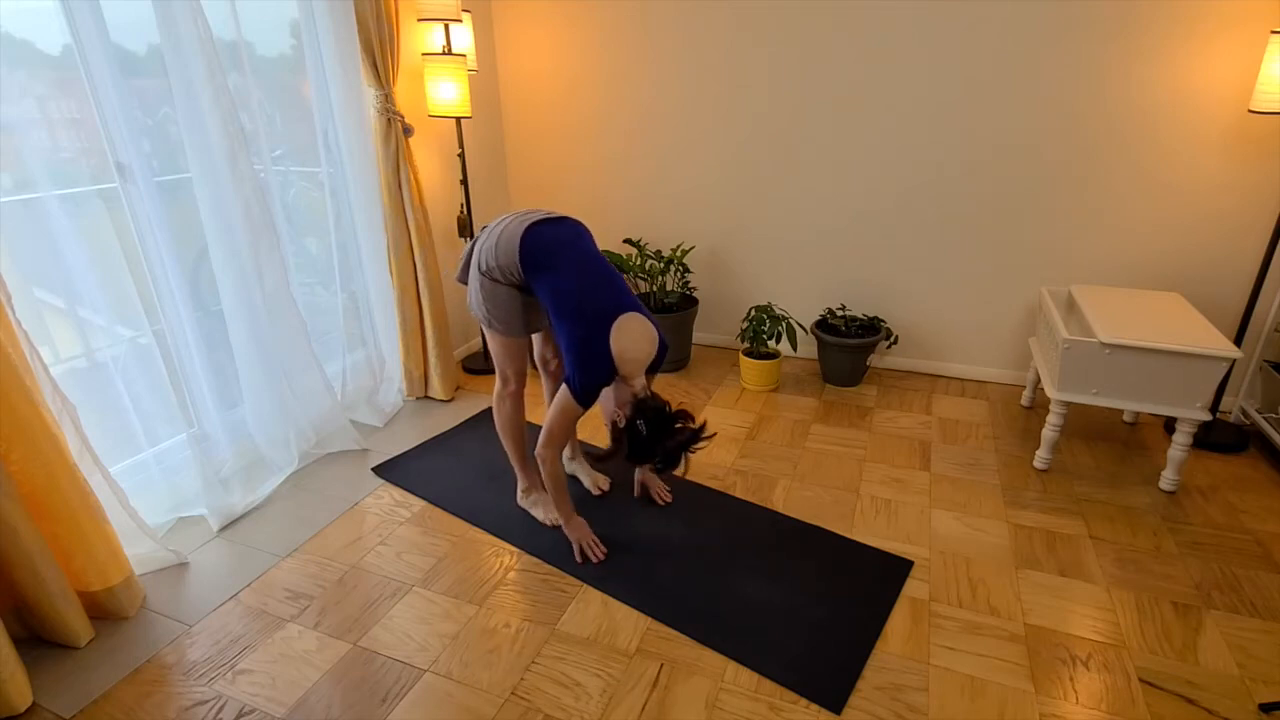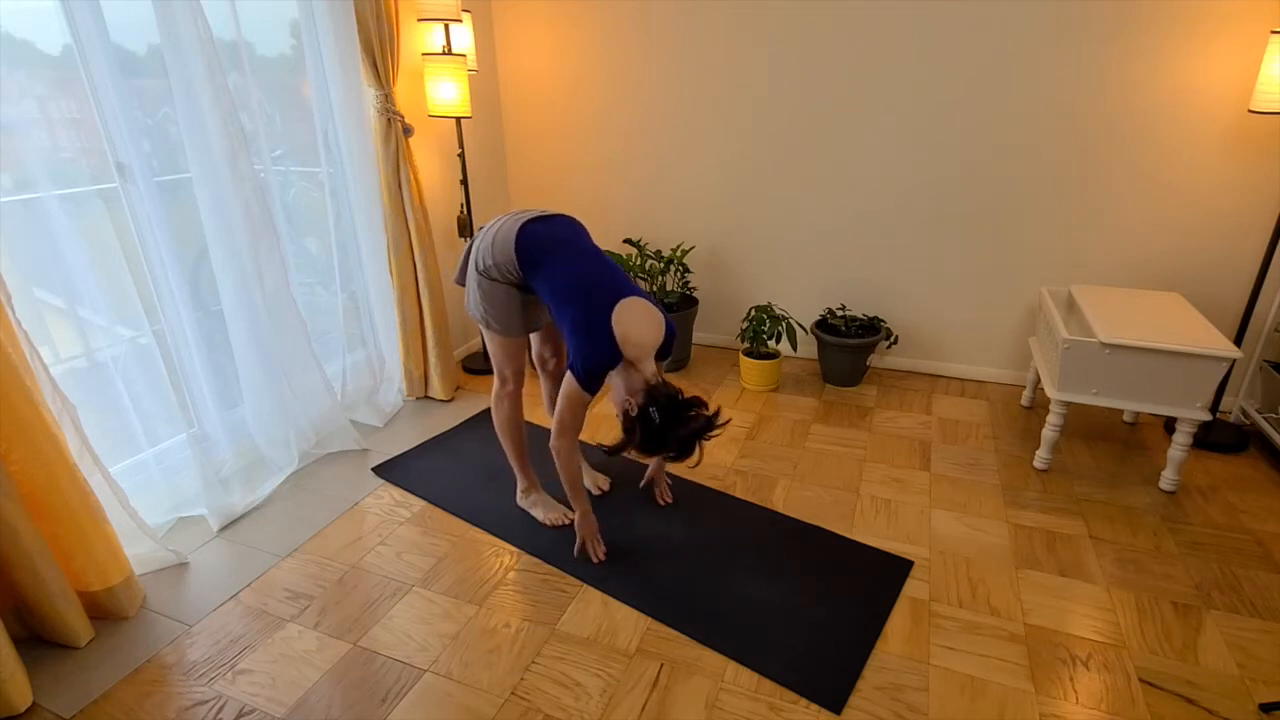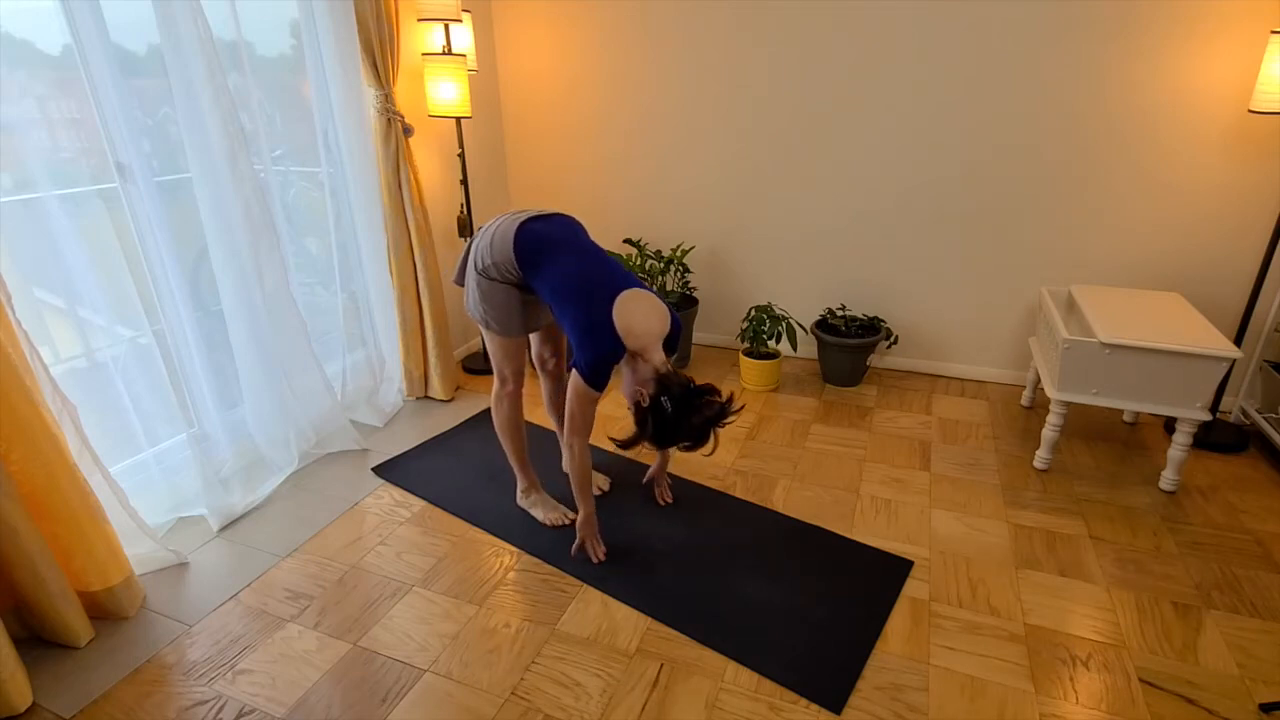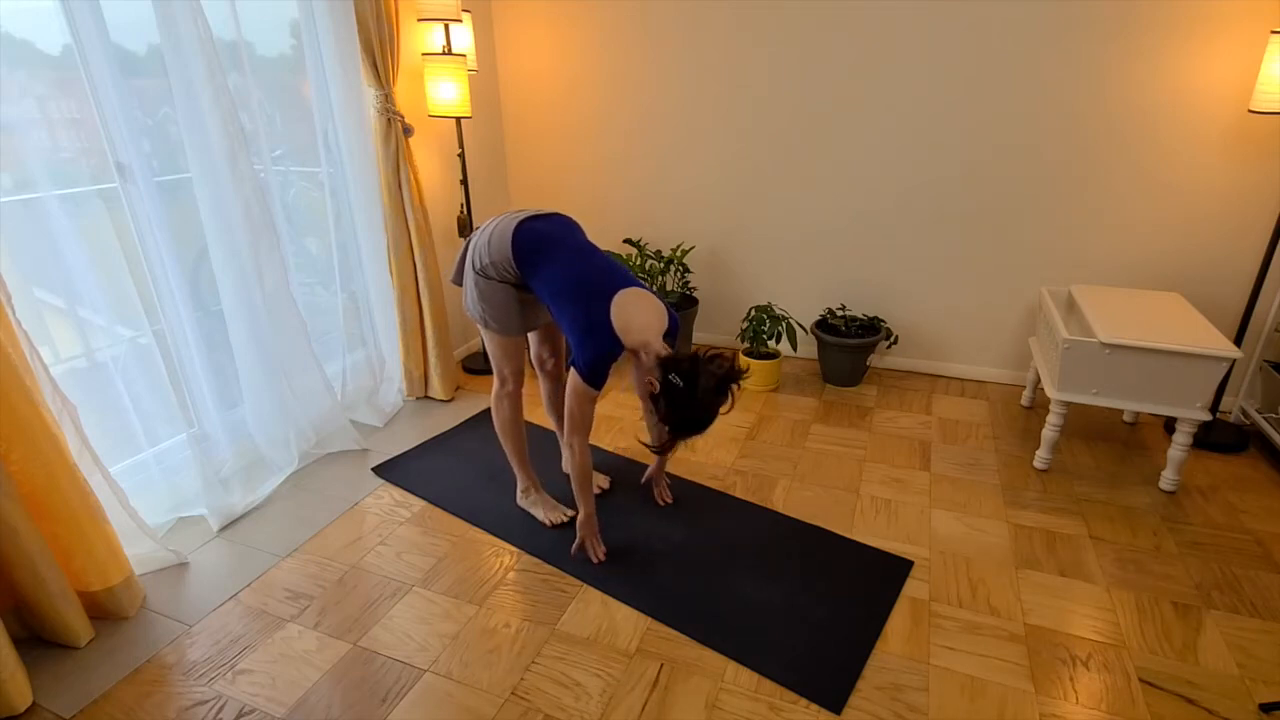
dt=0.4s
person 1, frame 1
left shoulder: (654, 349)
right shoulder: (595, 368)
left elbow: (645, 414)
right elbow: (546, 451)
left wrist: (644, 467)
right wrist: (570, 520)
right hip: (502, 254)
right knee: (512, 381)
left ankle: (574, 457)
right ankle: (527, 489)
person 1, frame 2
left shoulder: (663, 336)
right shoulder: (598, 355)
left elbow: (657, 403)
right elbow: (560, 442)
left wrist: (658, 463)
right wrist: (584, 516)
right hip: (500, 254)
left knee: (552, 362)
right knee: (510, 380)
left ankle: (576, 463)
right ankle: (527, 489)
person 1, frame 3
left shoulder: (668, 329)
right shoulder: (601, 350)
left elbow: (663, 401)
right elbow: (577, 439)
left wrist: (662, 462)
right wrist: (586, 517)
right hip: (499, 254)
left knee: (552, 363)
right knee: (510, 381)
left ankle: (567, 460)
right ankle: (527, 489)
person 1, frame 4
left shoulder: (666, 328)
right shoulder: (600, 348)
left elbow: (657, 402)
right elbow: (577, 438)
left wrist: (660, 461)
right wrist: (587, 517)
right hip: (497, 254)
left knee: (550, 363)
right knee: (510, 380)
left ankle: (566, 459)
right ankle: (527, 489)
